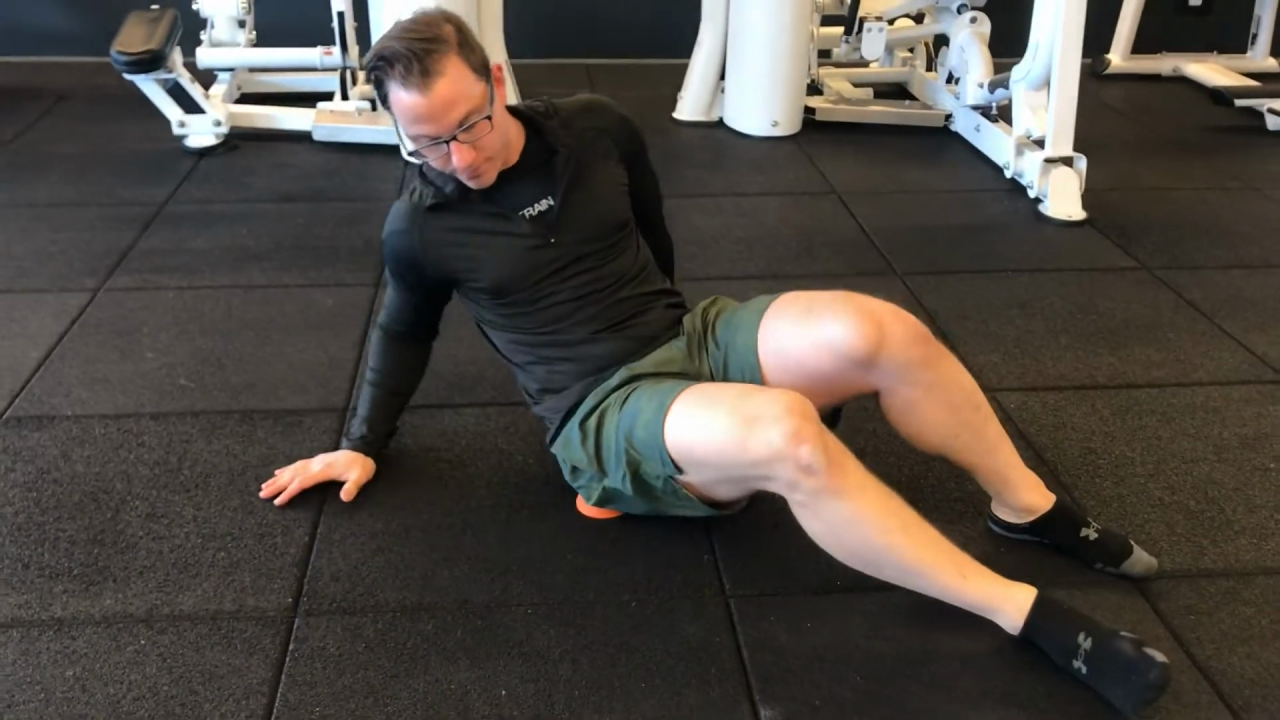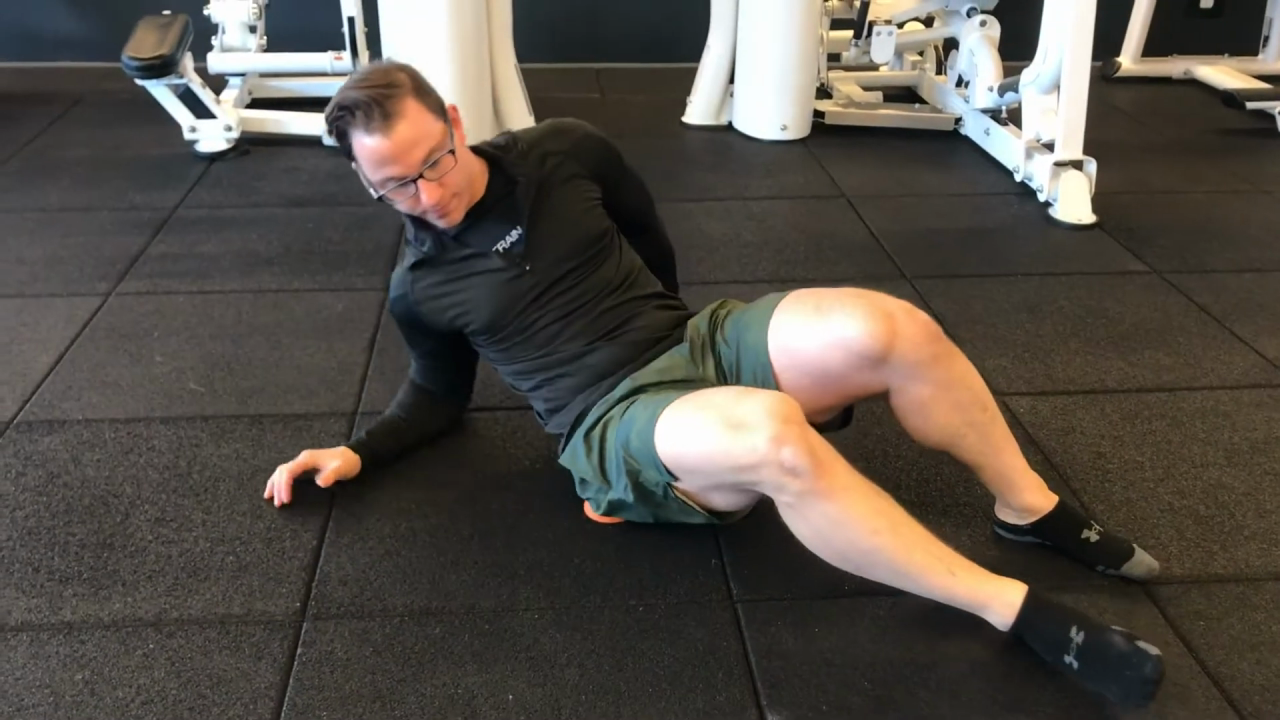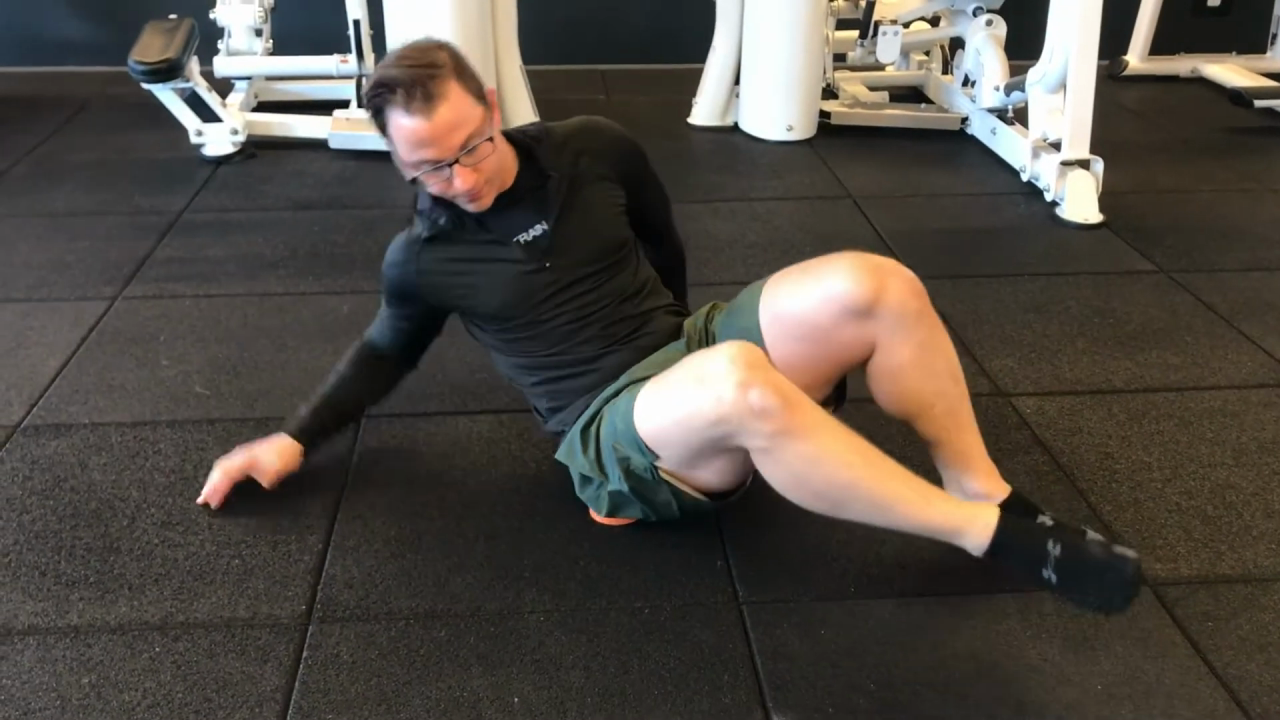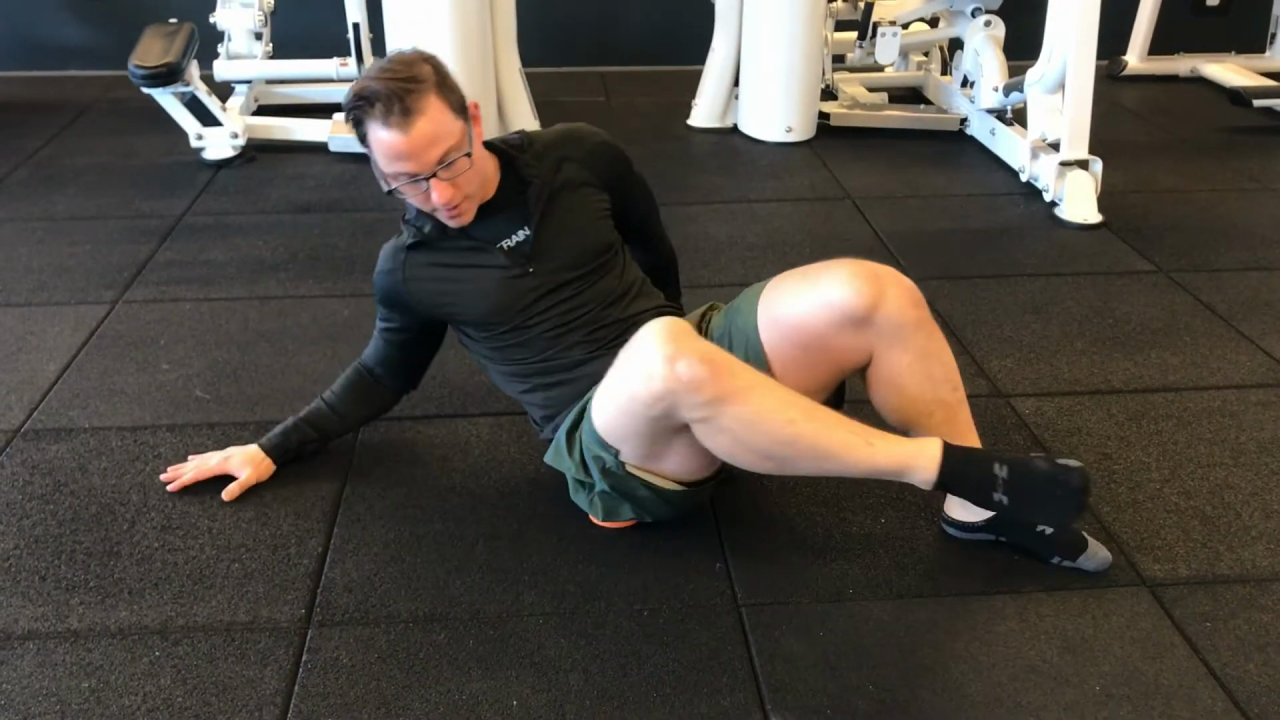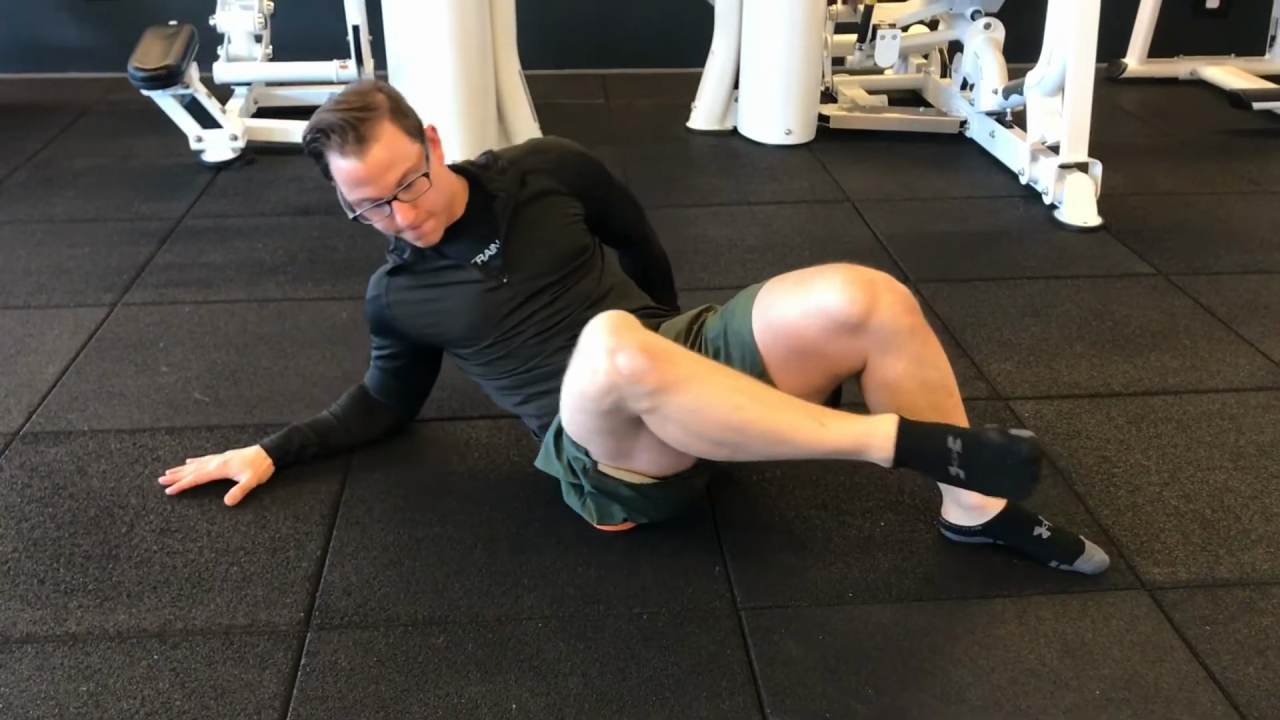
dt=0.4s
person 1, frame 1
left shoulder: (594, 129)
right shoulder: (420, 228)
right elbow: (404, 332)
right wrist: (362, 445)
left hip: (695, 336)
right hip: (608, 418)
left knee: (878, 335)
right knee: (784, 433)
left ankle: (1029, 508)
right ankle: (1028, 614)
person 1, frame 2
left shoulder: (565, 153)
right shoulder: (419, 285)
right elbow: (441, 395)
right wrist: (353, 453)
left hip: (705, 341)
right hip: (618, 426)
left knee: (890, 332)
right knee: (774, 435)
left ankle: (1030, 508)
right ankle: (1022, 612)
person 1, frame 3
left shoulder: (593, 150)
right shoulder: (420, 260)
right elbow: (384, 352)
right wrist: (294, 439)
left hip: (698, 342)
right hip: (618, 434)
left knee: (873, 287)
right knee: (742, 386)
left ankle: (983, 494)
right ankle: (997, 537)
person 1, frame 4
left shoulder: (578, 156)
right shoulder: (409, 270)
right elbow: (382, 378)
right wrist: (270, 450)
left hip: (699, 351)
right hip: (612, 444)
left knee: (871, 297)
right knee: (667, 357)
left ankle: (980, 509)
right ankle: (955, 471)
person 1, frame 5
left shoulder: (547, 169)
right shoulder: (396, 297)
right elbow: (384, 404)
right wrist: (268, 451)
left hip: (691, 348)
right hip: (609, 453)
left knee: (864, 299)
right knee: (613, 344)
left ankle: (978, 512)
right ankle: (906, 442)
